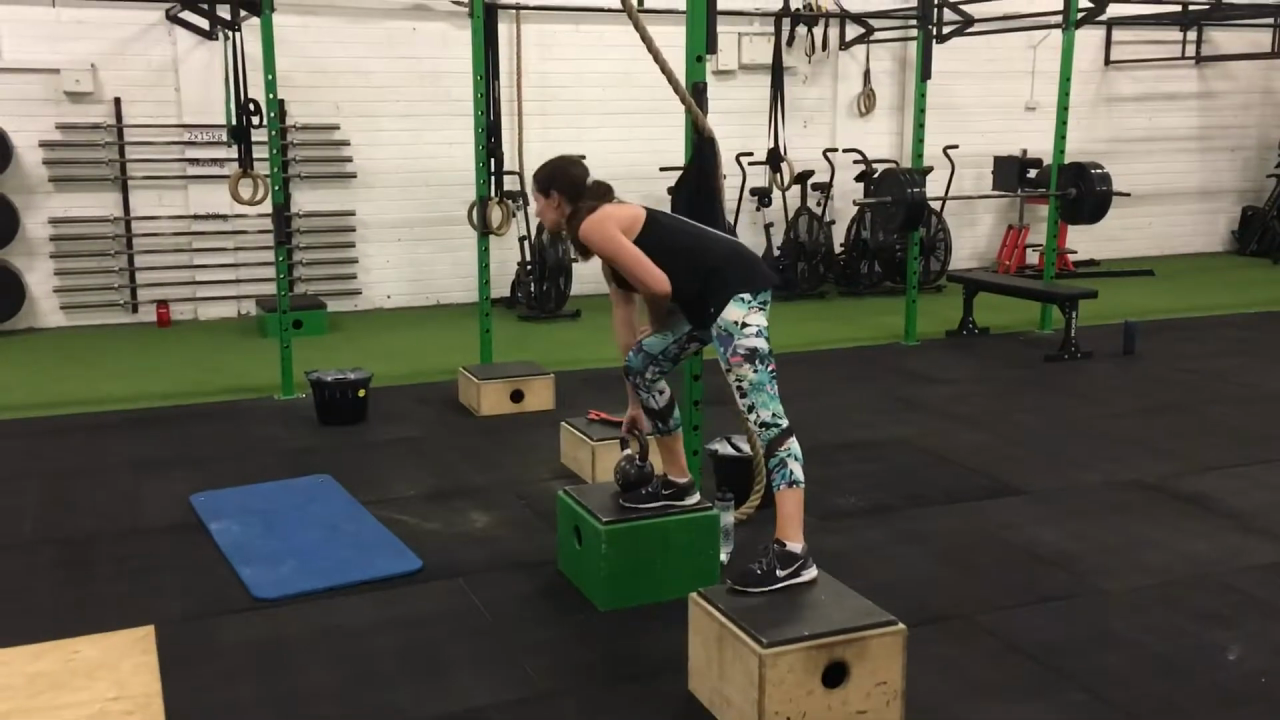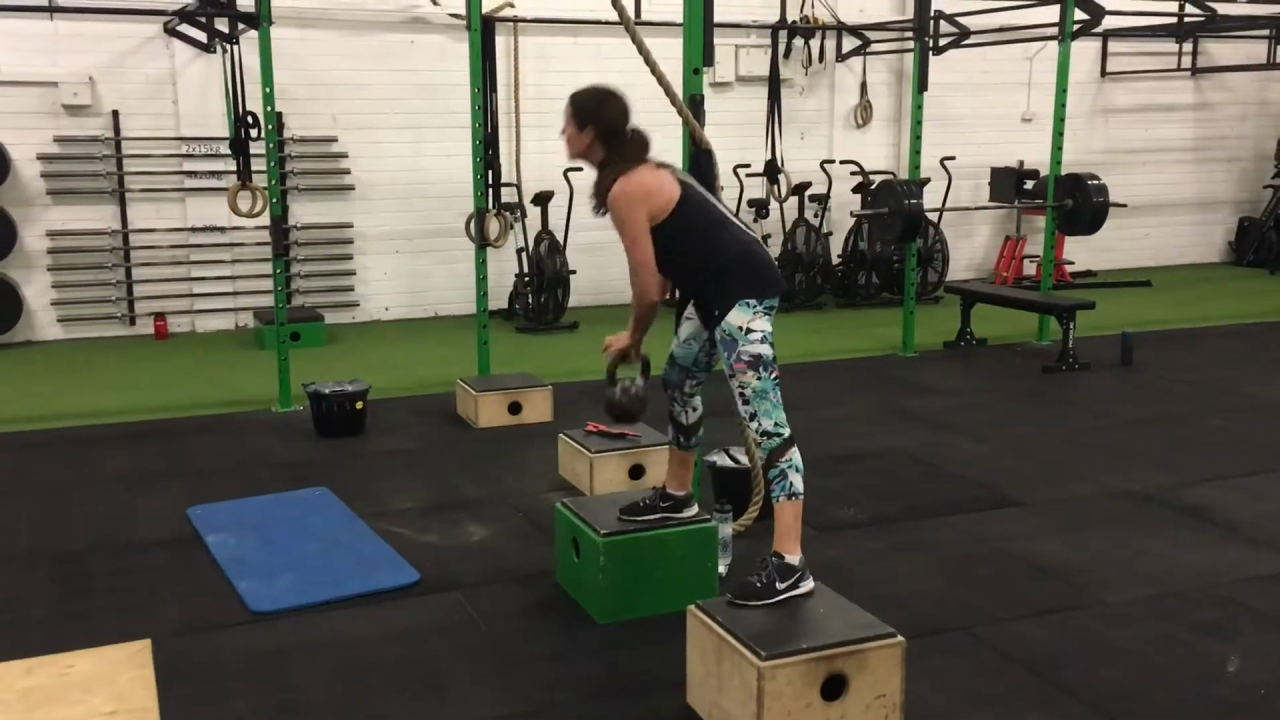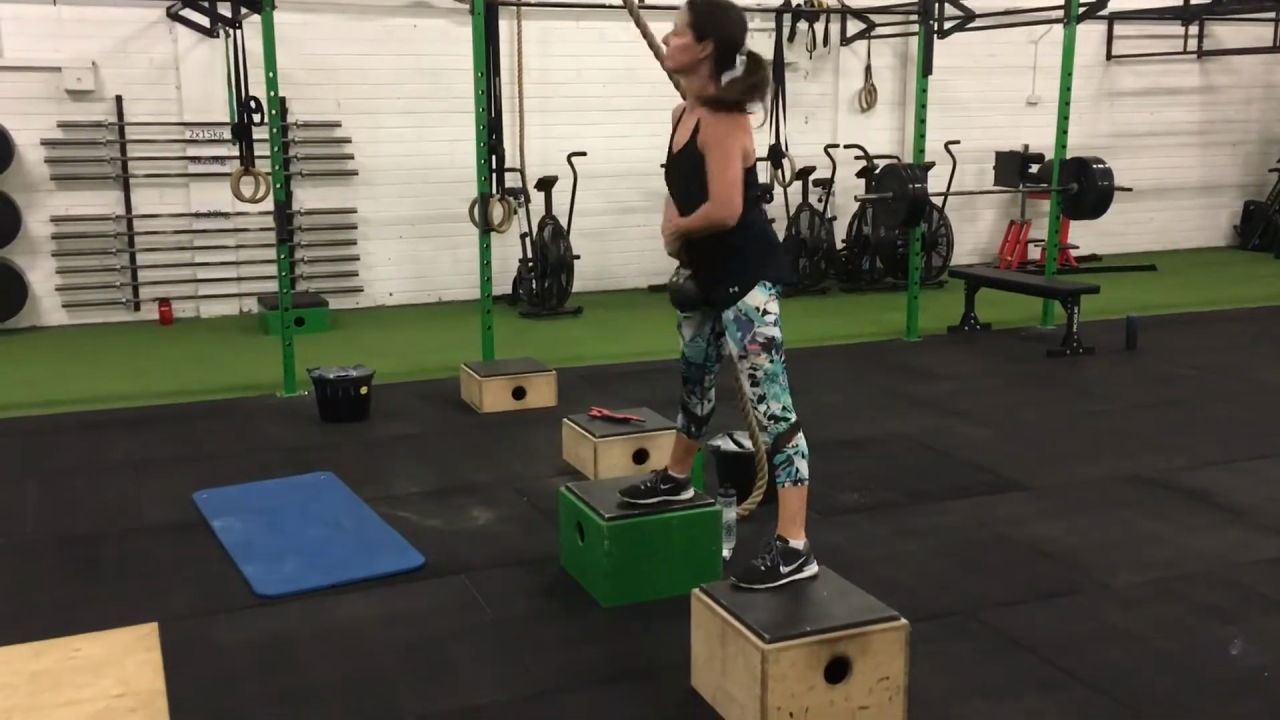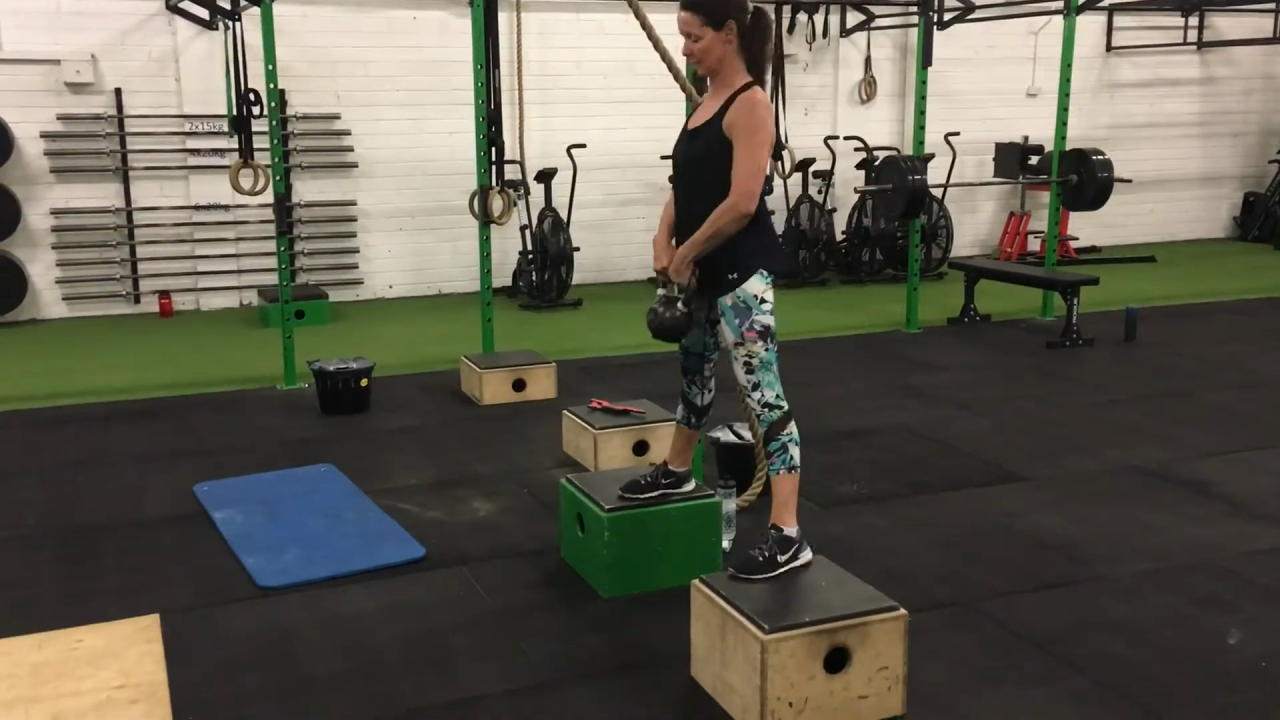
dt=0.5s
person 1, frame 1
left shoulder: (594, 227)
right shoulder: (607, 226)
left elbow: (658, 287)
right elbow: (626, 319)
left wrist: (658, 326)
right wrist: (636, 404)
left hip: (736, 288)
left knee: (762, 412)
right knee: (643, 363)
left ankle: (792, 553)
right ankle: (677, 480)
person 1, frame 2
left shoulder: (626, 191)
right shoulder: (639, 177)
left elbow: (649, 290)
right elbow: (659, 280)
left wrist: (632, 340)
right wrist: (632, 337)
left hip: (743, 290)
right hip: (716, 287)
left knee: (764, 420)
right knee: (679, 378)
left ankle: (789, 563)
right ankle: (678, 494)
person 1, frame 3
left shoulder: (723, 116)
right shoulder: (686, 112)
left elbow: (725, 211)
left wrist: (675, 231)
right wrist: (676, 229)
left hip: (745, 276)
right hip: (705, 272)
left knee: (769, 405)
right knee: (693, 375)
left ankle: (793, 547)
right ankle: (676, 478)
person 1, frame 4
left shoulder: (750, 104)
right shoulder: (706, 100)
left elbow: (743, 202)
right elbow: (684, 183)
left wrist: (686, 253)
right wrist: (663, 242)
left hip: (740, 270)
right hip: (701, 267)
left knee: (762, 393)
right knee: (693, 368)
left ankle: (787, 534)
right ankle: (677, 470)
